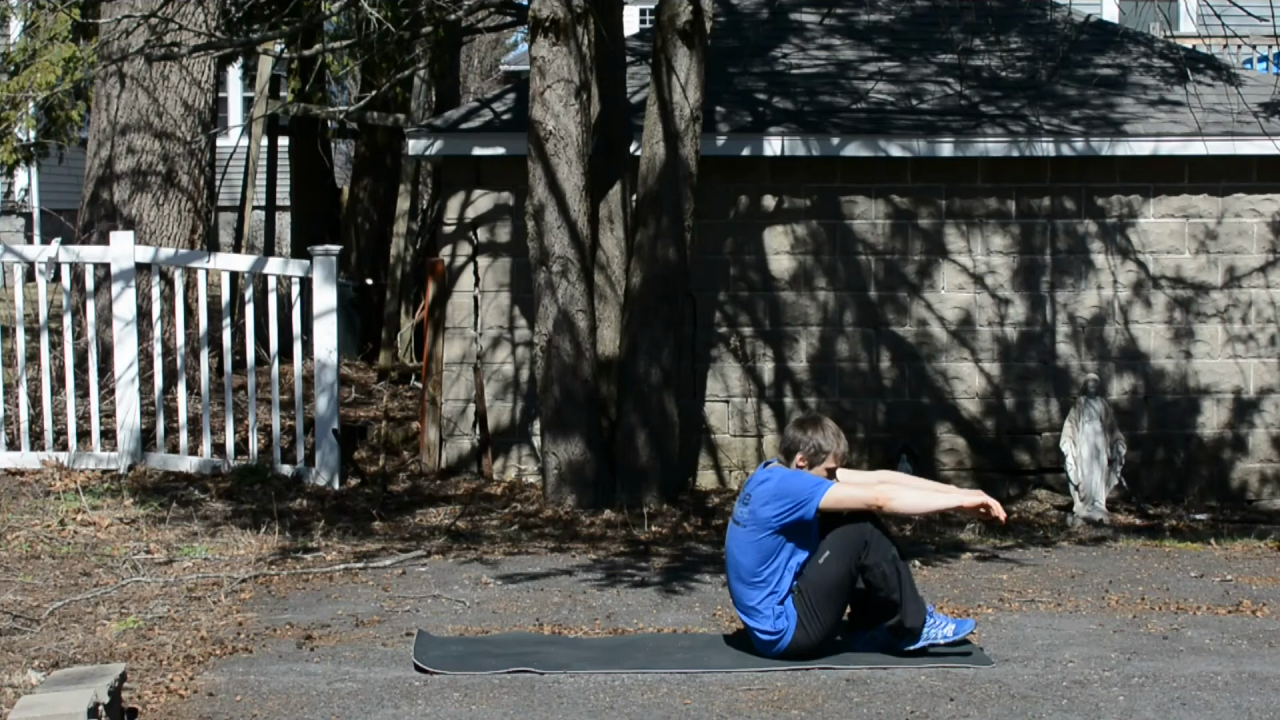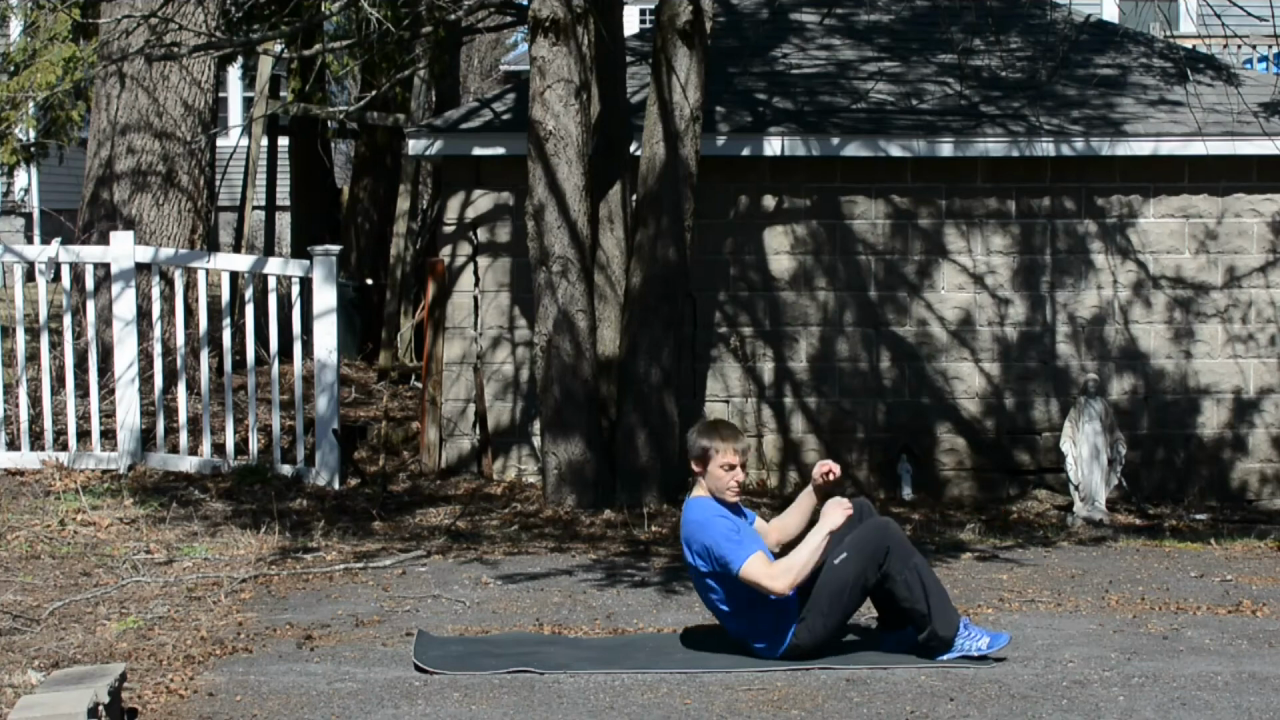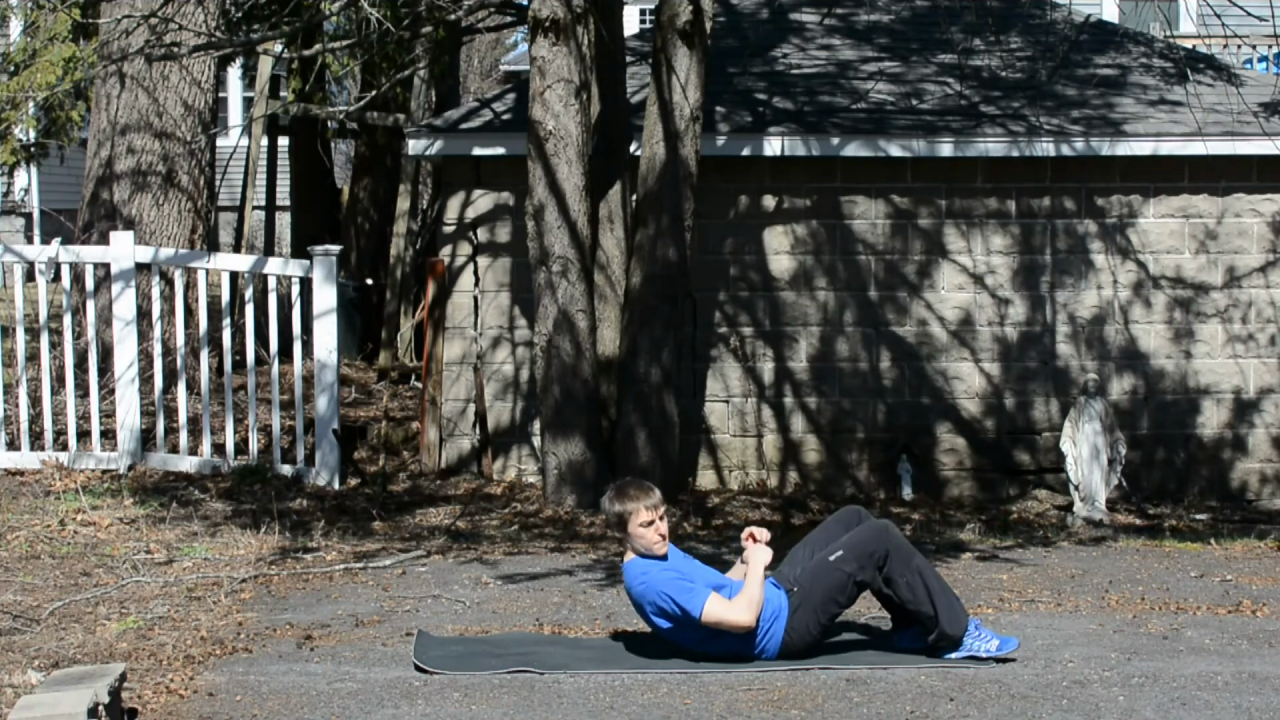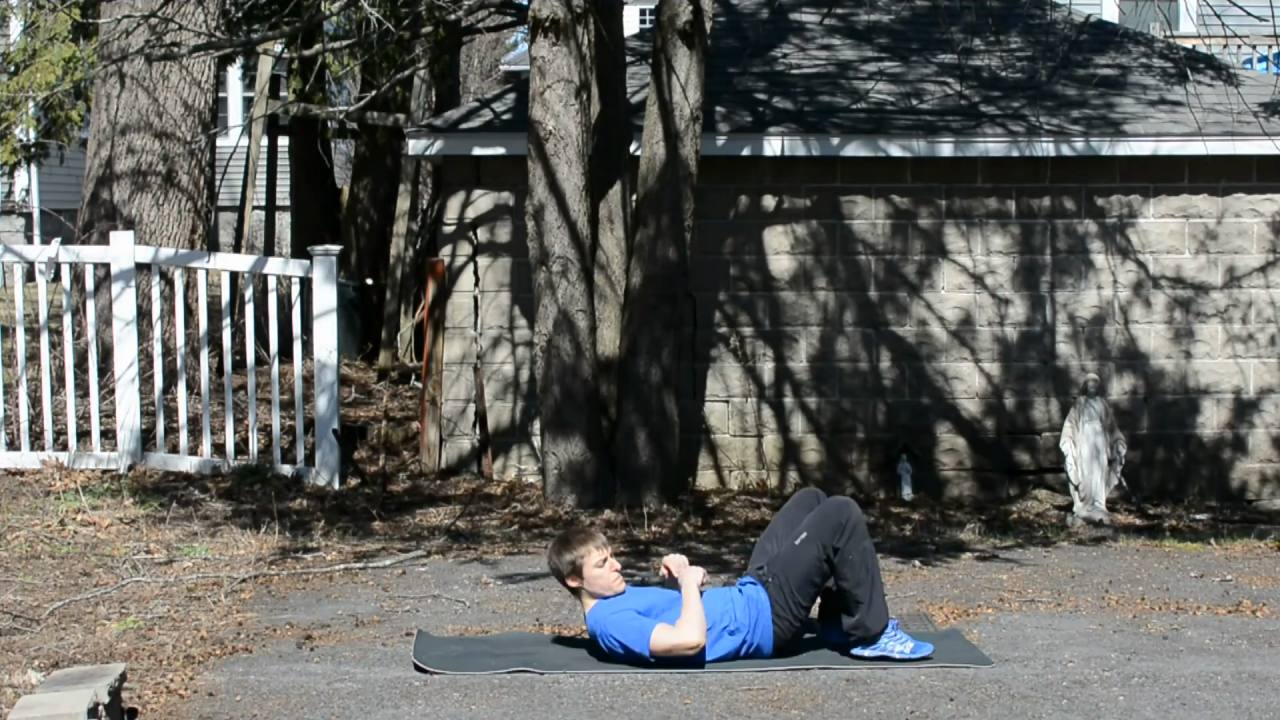
dt=0.5s
person 1, frame 1
left shoulder: (779, 471)
right shoulder: (785, 486)
left elbow: (877, 479)
right elbow: (879, 500)
right wrist: (961, 500)
left hip: (783, 612)
right hip: (787, 630)
left knee: (856, 516)
right knee: (862, 530)
left ankle: (873, 625)
right ankle: (910, 628)
person 1, frame 2
left shoulder: (720, 500)
right shoulder: (705, 522)
left elbow: (772, 537)
right elbow: (781, 579)
left wrist: (814, 489)
right wrist: (826, 524)
left hip: (787, 605)
right hip: (788, 632)
left knee: (858, 511)
right knee: (883, 535)
left ankle: (899, 629)
right ankle: (944, 637)
person 1, frame 3
left shoulder: (658, 551)
right shoulder: (648, 581)
right elbow: (741, 617)
left wrist: (746, 559)
right wrist: (757, 564)
left hip: (775, 598)
right hip: (781, 626)
left knee: (855, 519)
right knee: (881, 539)
left ankle: (914, 627)
right ankle: (952, 636)
person 1, frame 4
left shoulder: (617, 601)
right shoulder: (609, 622)
right elbow: (690, 640)
left wrist: (672, 580)
right wrist: (688, 584)
left hip: (752, 595)
right hip: (766, 619)
left knee: (813, 501)
right knee: (842, 513)
left ankle: (839, 624)
right ankle: (869, 635)
